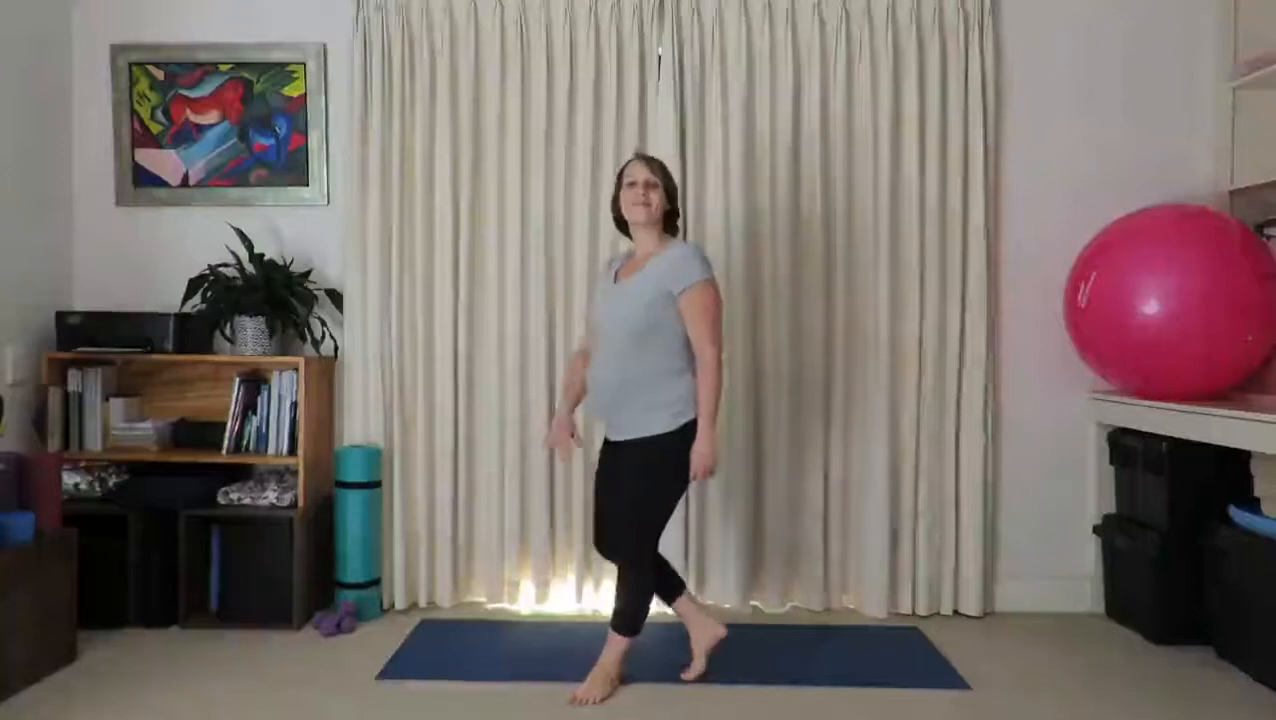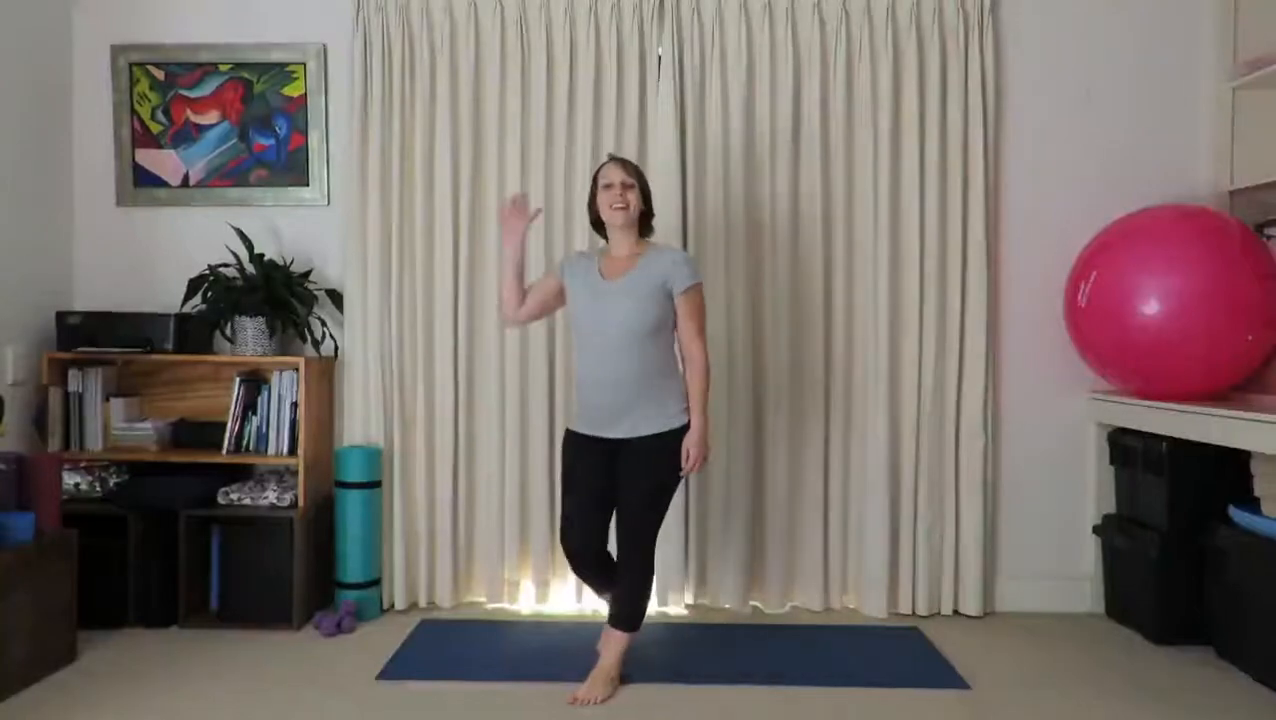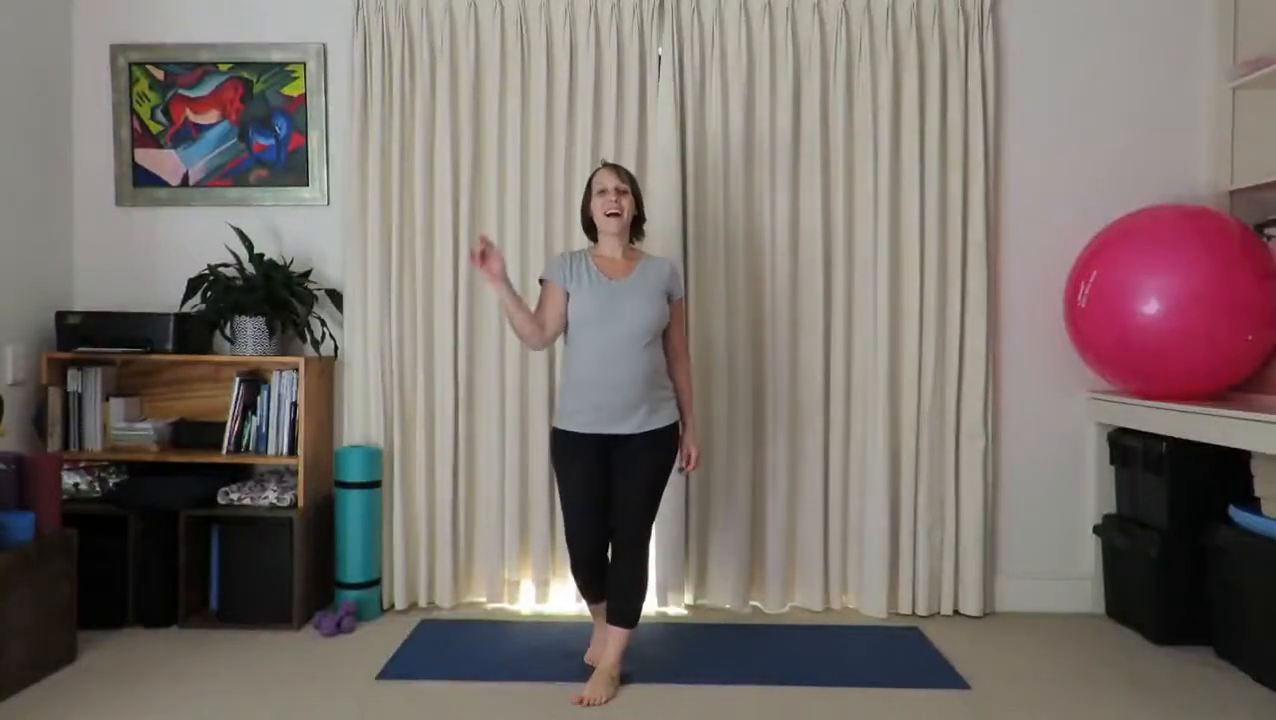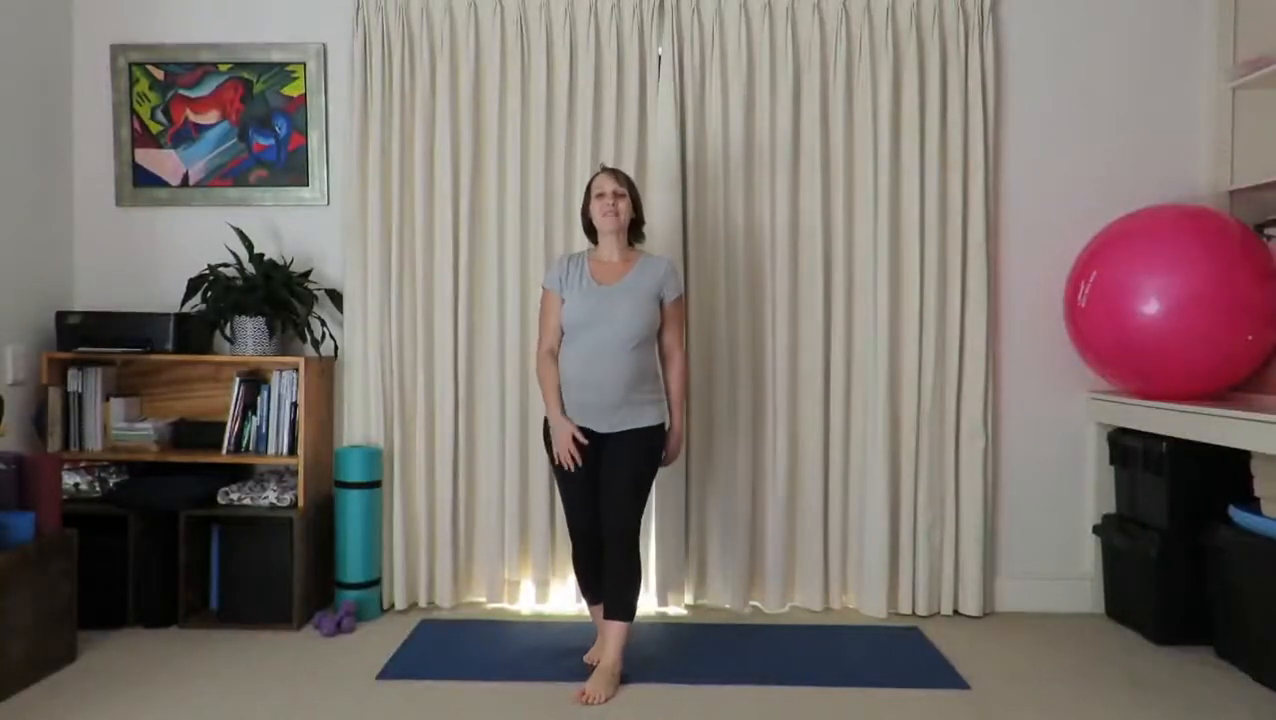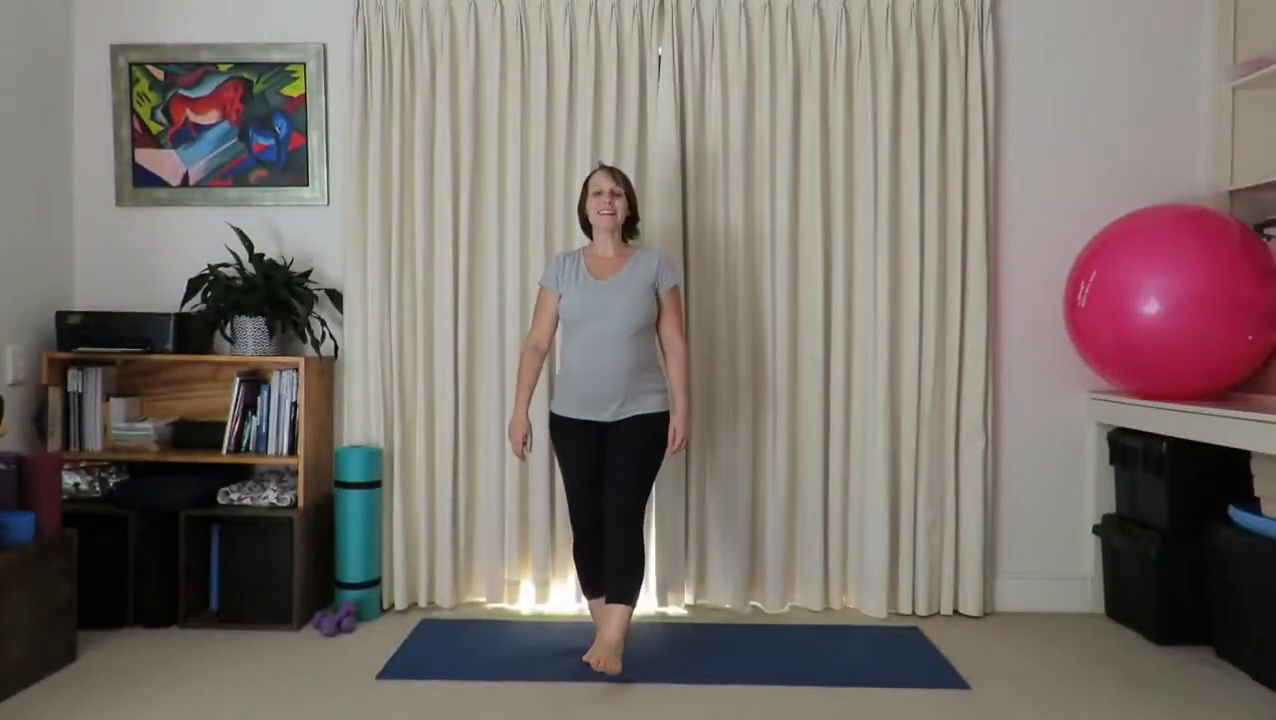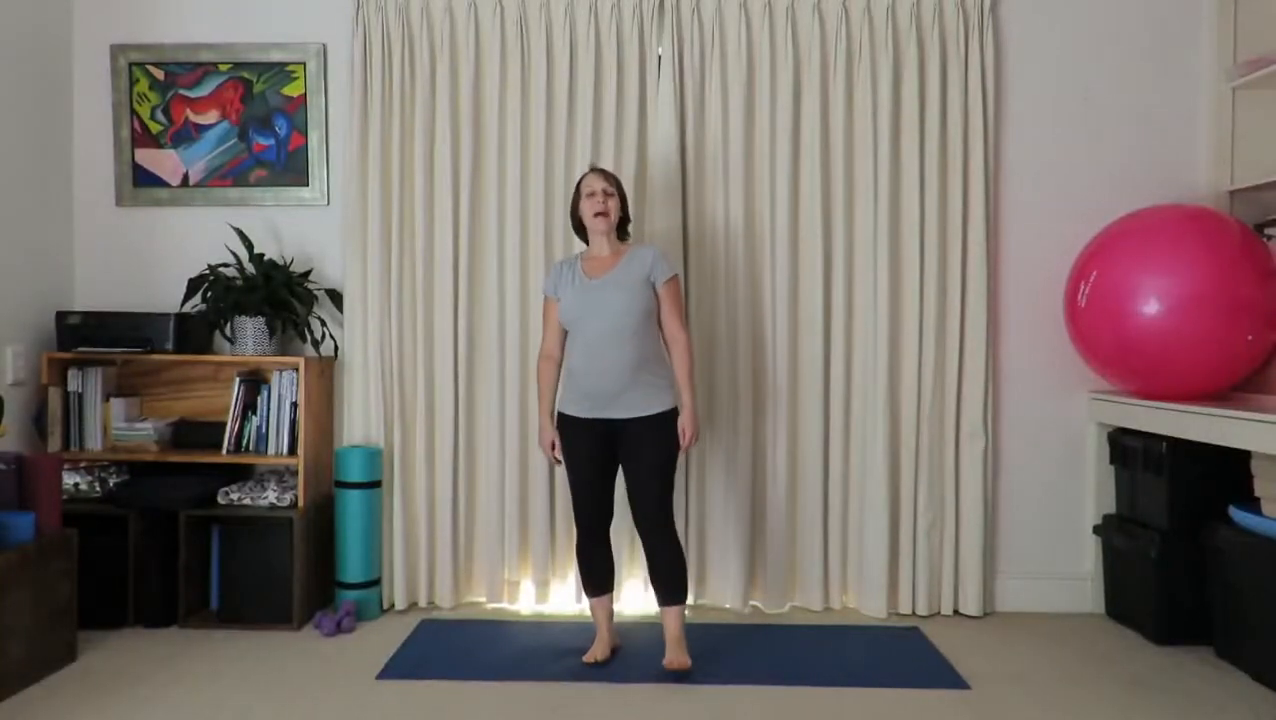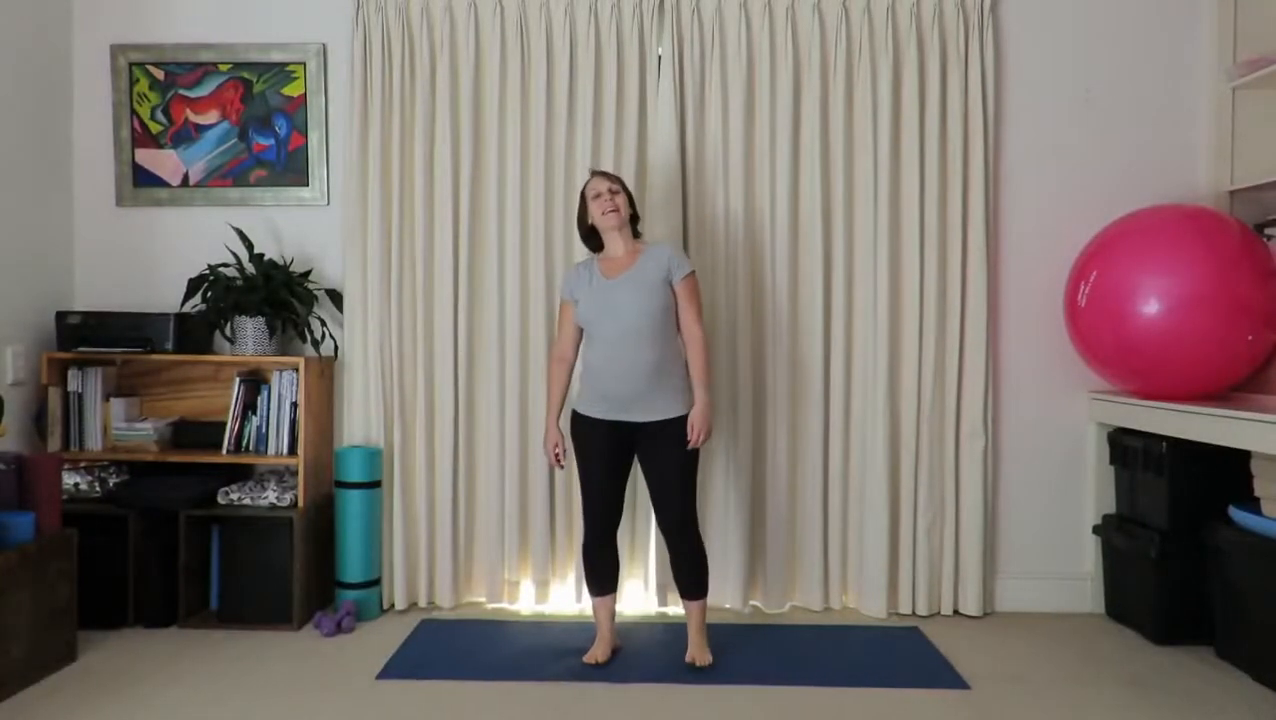
dt=0.3s
person 1, frame 1
left shoulder: (684, 261)
right shoulder: (613, 269)
left elbow: (707, 351)
right elbow: (589, 353)
left wrist: (702, 436)
right wrist: (563, 411)
left hip: (665, 431)
right hip: (623, 434)
left knee: (632, 544)
right knee: (613, 541)
left ankle: (609, 665)
right ankle: (703, 625)
person 1, frame 2
left shoulder: (672, 264)
right shoulder: (576, 267)
left elbow: (694, 349)
right elbow: (515, 313)
left wrist: (698, 427)
right wrist: (513, 245)
left hip: (657, 432)
right hip: (587, 433)
left knee: (635, 544)
right knee: (579, 543)
left ankle: (610, 663)
right ankle: (620, 607)
person 1, frame 3
left shoulder: (664, 273)
right shoulder: (567, 267)
left elbow: (678, 358)
right elbow: (538, 336)
left wrist: (689, 427)
right wrist: (500, 283)
left hip: (649, 430)
right hip: (577, 429)
left knee: (630, 541)
right knee: (585, 544)
left ankle: (610, 662)
right ankle: (601, 625)
person 1, frame 4
left shoulder: (660, 273)
right shoulder: (564, 270)
left elbow: (674, 356)
right elbow: (548, 350)
left wrist: (677, 425)
right wrist: (556, 418)
left hip: (636, 427)
right hip: (574, 427)
left knee: (620, 534)
right knee: (584, 535)
left ankle: (611, 661)
right ankle: (602, 630)
person 1, frame 5
left shoulder: (655, 266)
right shoulder: (562, 268)
left elbow: (674, 344)
right elbow: (537, 343)
left wrist: (681, 410)
right wrist: (520, 410)
left hip: (639, 415)
right hip: (573, 418)
left knee: (623, 520)
right knee: (586, 524)
left ankle: (616, 641)
right ankle: (602, 630)
person 1, frame 6
left shoulder: (650, 261)
right shoulder: (561, 273)
left elbow: (677, 337)
right elbow: (551, 353)
left wrist: (688, 406)
right wrist: (546, 418)
left hip: (648, 415)
right hip: (581, 418)
left knee: (654, 521)
right knee: (591, 524)
left ankle: (675, 635)
right ankle: (604, 633)
person 1, frame 7
left shoulder: (667, 258)
right shoulder: (579, 277)
left elbow: (693, 335)
right elbow: (563, 354)
left wrist: (702, 401)
right wrist: (552, 421)
left hip: (666, 417)
right hip: (596, 420)
left knee: (678, 522)
right knee: (599, 525)
left ankle: (697, 633)
right ankle: (605, 633)
